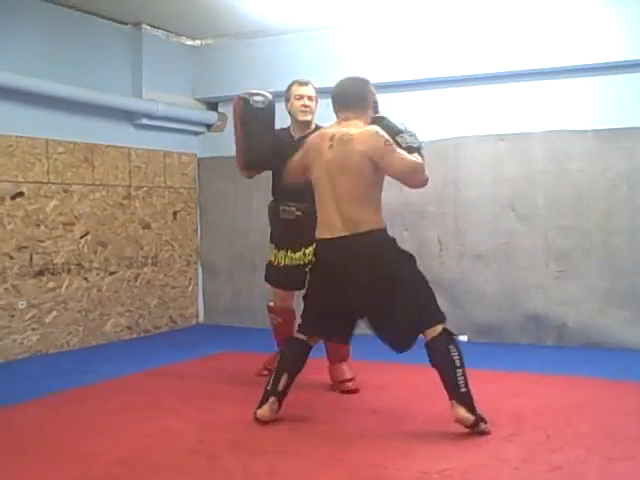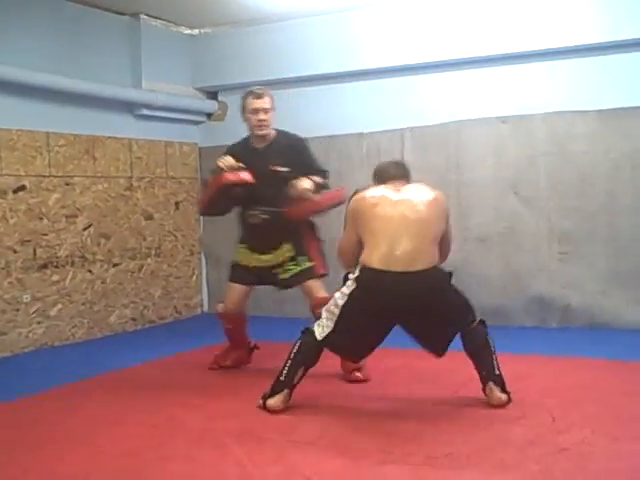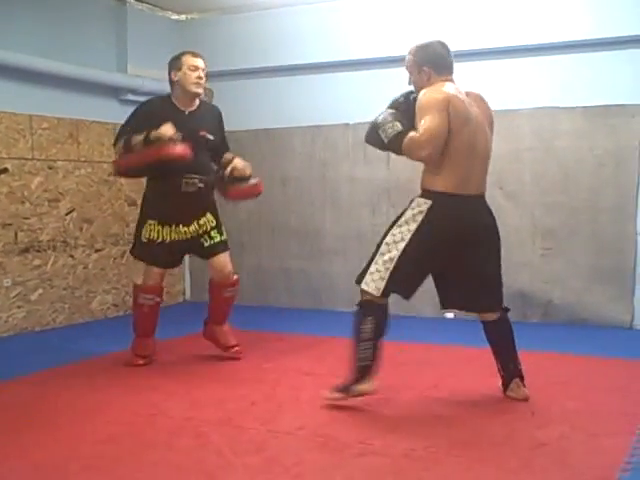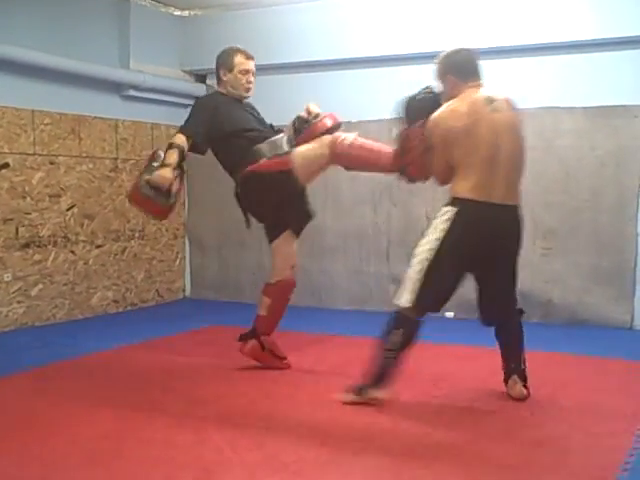
dt=0.7s
person 1, frame 1
left shoulder: (316, 140)
right shoulder: (373, 137)
left elbow: (292, 176)
right elbow: (418, 178)
right wrist: (407, 143)
left hip: (329, 252)
right hip: (373, 248)
left knee: (307, 332)
right knee: (433, 325)
left ankle: (270, 402)
right ankle: (464, 406)
person 1, frame 2
left shoulder: (363, 200)
right shoulder: (435, 197)
left elbow: (347, 259)
left hip: (377, 284)
right hip: (427, 283)
left knee: (322, 334)
right knee: (470, 324)
left ankle: (279, 394)
right ankle: (494, 389)
person 1, frame 3
left shoulder: (433, 96)
right shoulder: (480, 104)
left elbow: (427, 147)
left wrist: (391, 133)
left hip: (437, 210)
right hip: (475, 212)
left knee: (373, 289)
right knee: (488, 303)
left ankle: (362, 377)
right ankle: (513, 380)
person 1, frame 4
left shoulder: (444, 117)
right shoulder: (509, 108)
left elbow: (440, 174)
left wrist: (420, 140)
left hip: (465, 217)
right hip: (506, 218)
left knee: (411, 304)
right knee: (503, 304)
left ankle: (375, 383)
right ankle: (517, 379)
person 2, frame 1
right shoulder: (275, 139)
right elbow: (248, 167)
right wrist: (246, 125)
left hip: (320, 235)
right hip: (284, 236)
right knee: (280, 304)
left ankle: (340, 367)
person 2, frame 2
left shoulder: (292, 144)
right shoulder: (235, 153)
left elbow: (321, 179)
right elbow: (211, 204)
left wrist: (309, 184)
right wrist: (219, 176)
left hip: (292, 236)
right hip: (253, 241)
left knee: (316, 294)
right knee: (230, 304)
left ankle: (351, 357)
right ankle: (239, 348)
person 2, frame 3
left shoulder: (212, 113)
right shoulder: (152, 109)
left elbow: (220, 152)
right elbow: (121, 148)
left wrist: (235, 162)
right wrist: (150, 137)
left hip: (201, 207)
right hip: (161, 208)
left knee: (224, 273)
right knee: (152, 279)
left ankle: (216, 326)
right ankle: (143, 342)
person 2, frame 4
left shoulder: (246, 108)
right shoulder: (209, 104)
left elbow: (273, 138)
right elbow: (184, 137)
left wrist: (304, 120)
right wrist: (167, 167)
left hip: (274, 181)
right hip: (263, 174)
left knee: (285, 273)
right knee: (334, 144)
left ankle: (259, 340)
